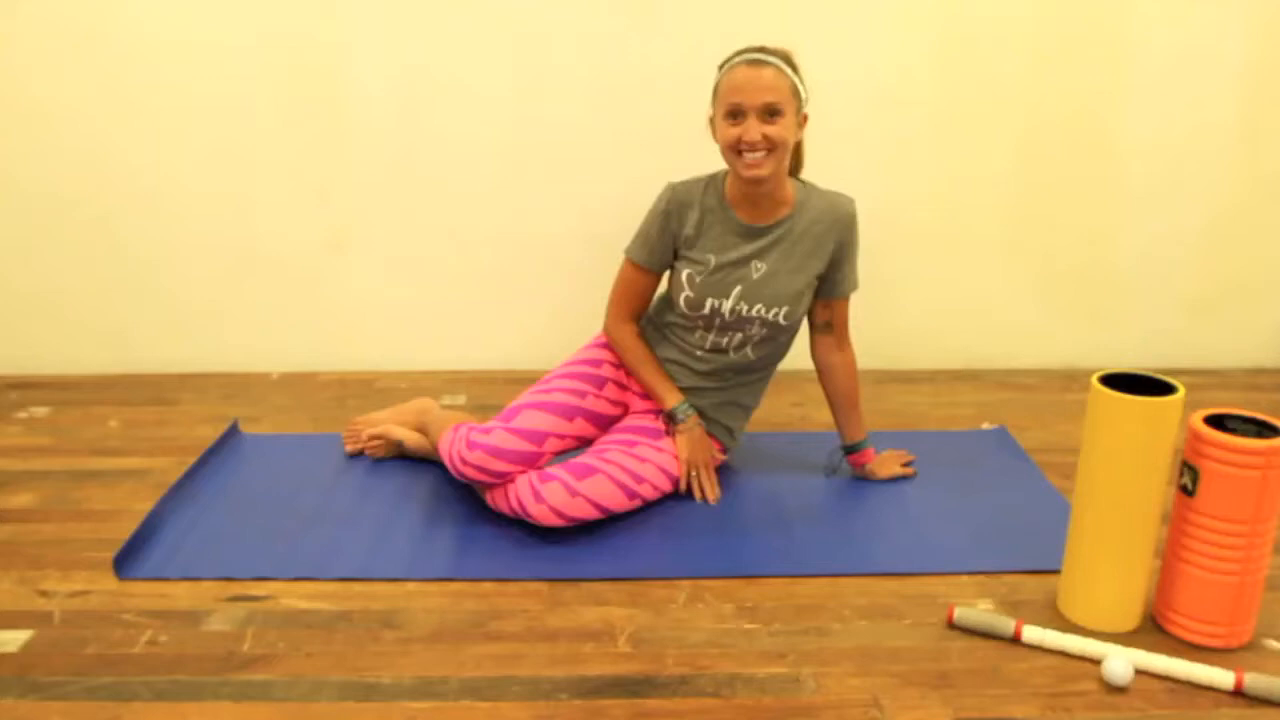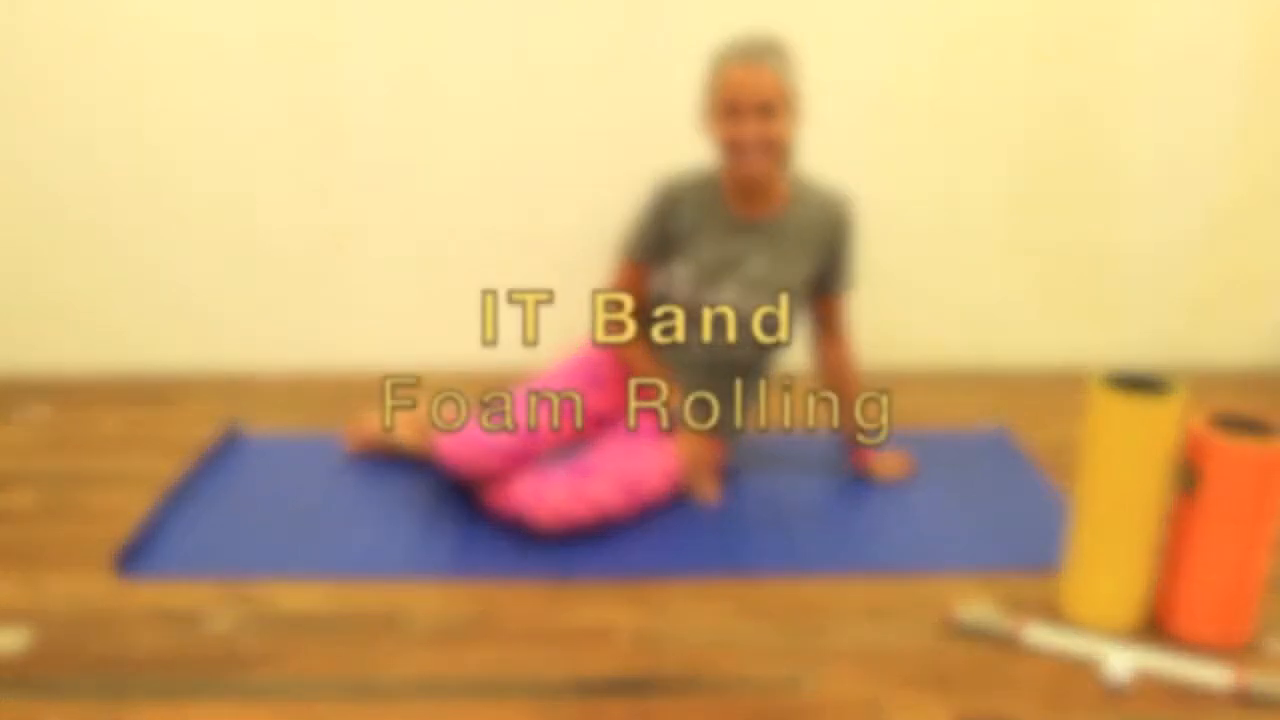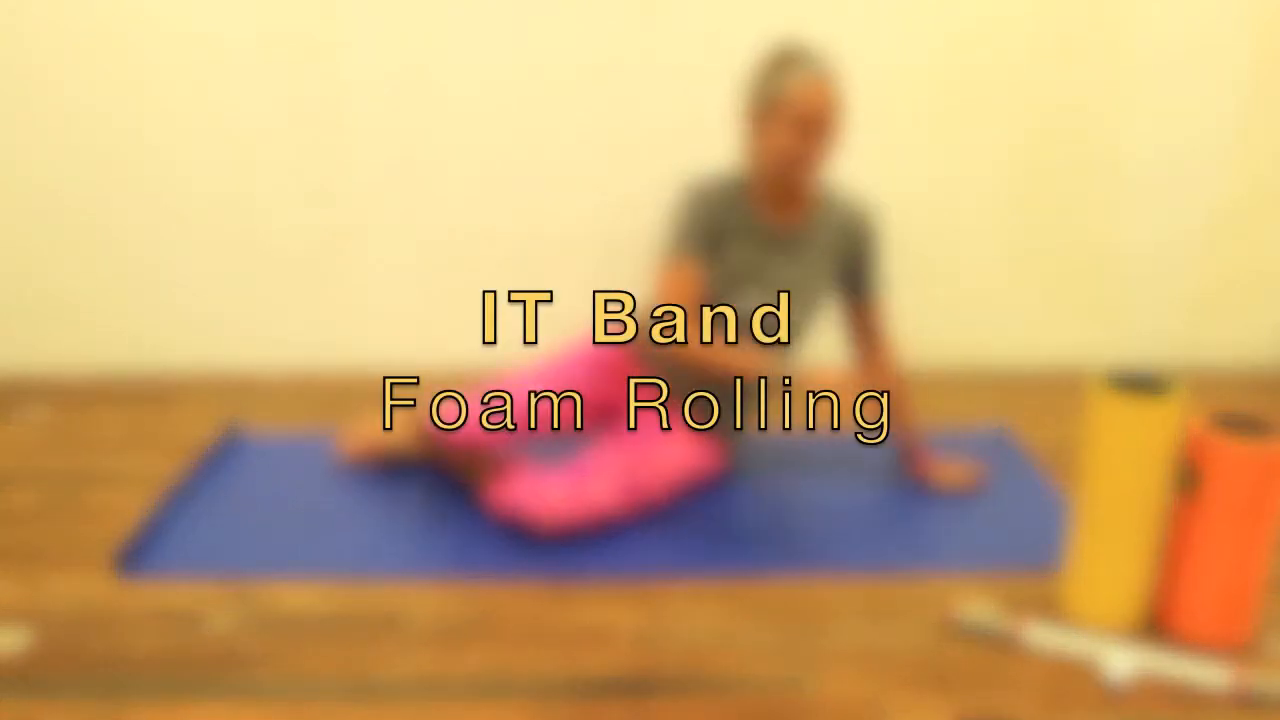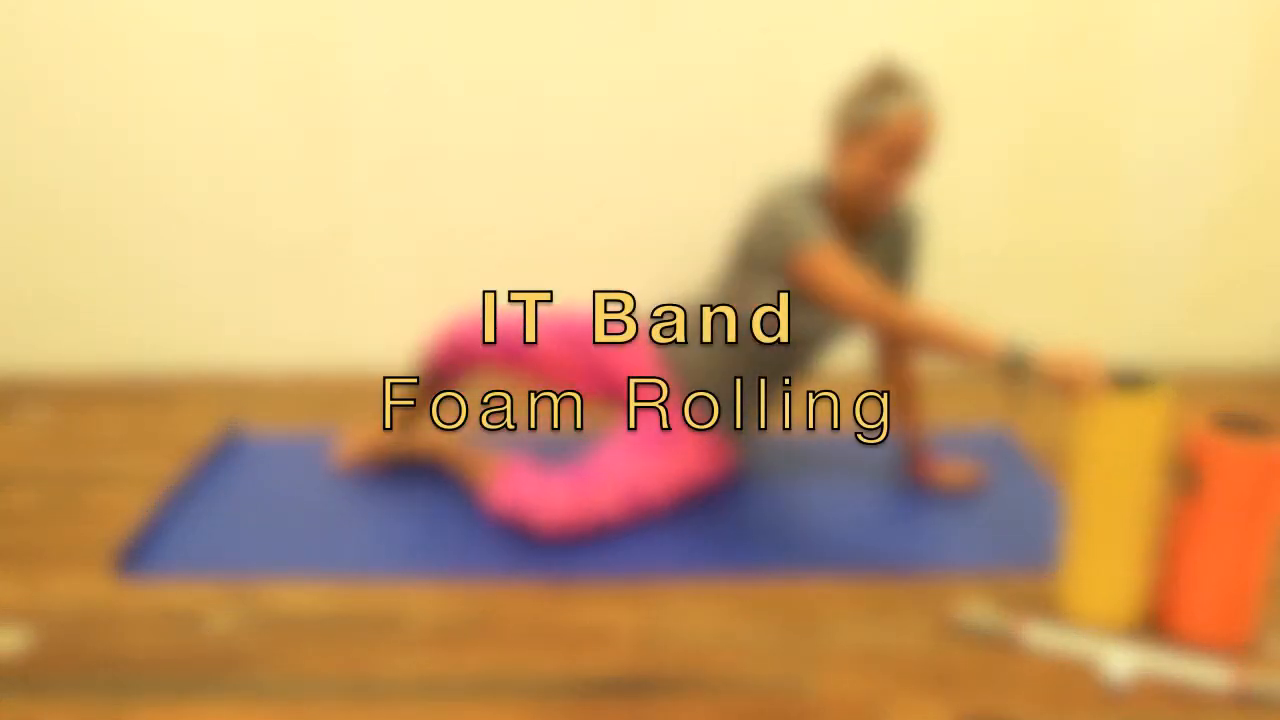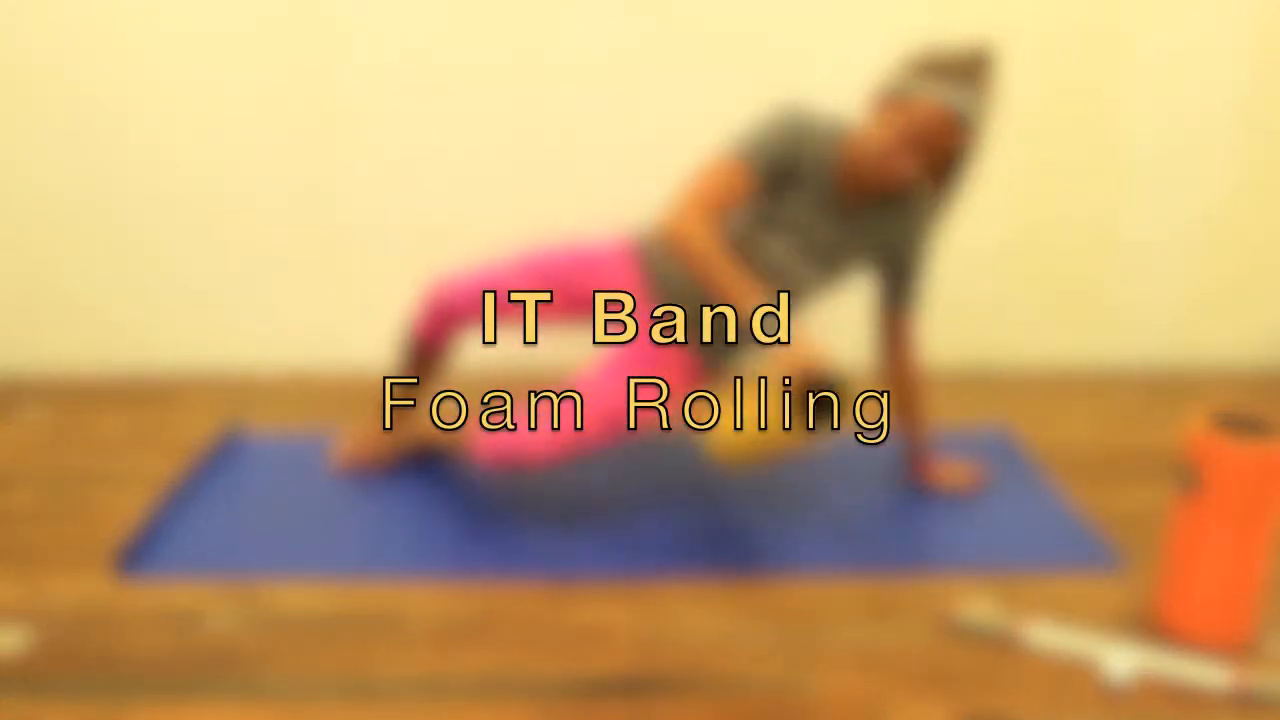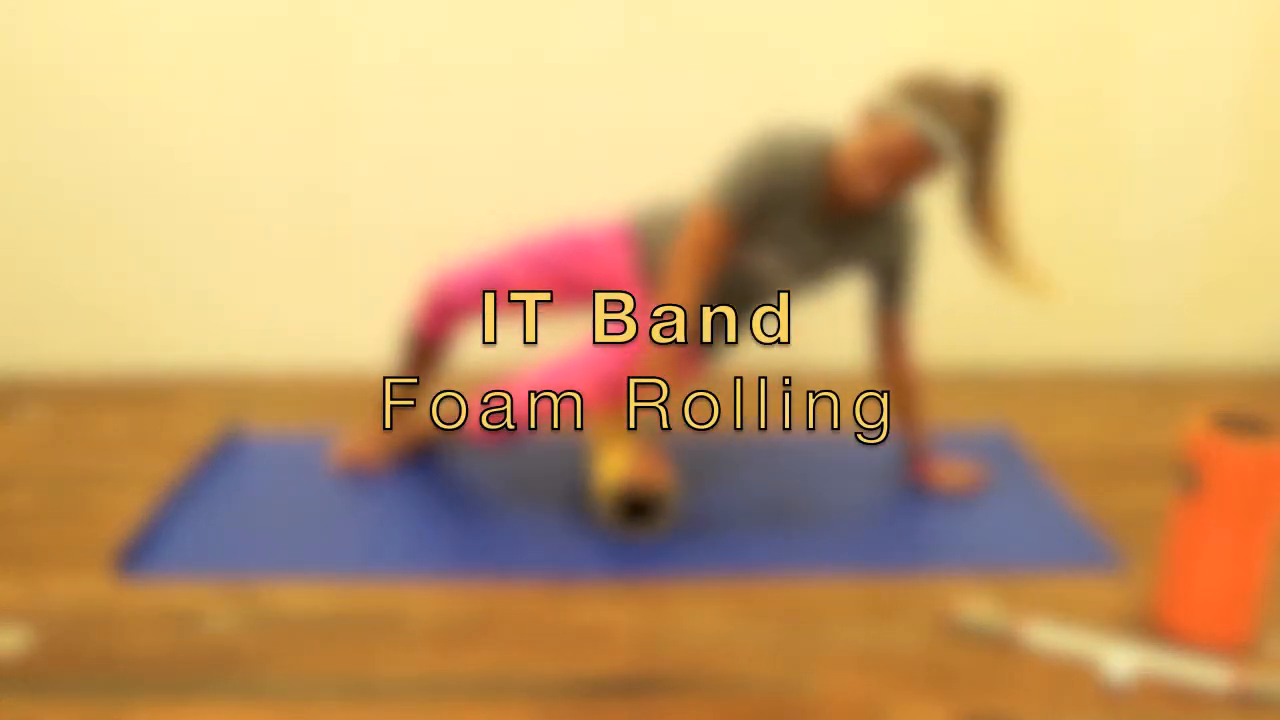
dt=0.5s
person 1, frame 1
left shoulder: (832, 220)
right shoulder: (682, 203)
left elbow: (830, 338)
right elbow: (619, 322)
left wrist: (859, 449)
right wrist: (681, 413)
left hip: (705, 421)
right hip: (626, 370)
left knee: (547, 503)
right knee: (487, 459)
left ankle: (435, 440)
right ankle: (430, 418)
person 1, frame 2
left shoulder: (825, 217)
right shoulder: (677, 200)
left elbow: (830, 335)
left wrist: (861, 448)
right wrist: (681, 412)
left hip: (699, 418)
right hip: (623, 369)
left knee: (546, 505)
right knee: (483, 458)
left ankle: (425, 441)
right ankle: (428, 429)
person 1, frame 3
left shoulder: (846, 227)
right shoulder: (708, 203)
left elbow: (871, 349)
right elbow: (678, 336)
left wrist: (916, 455)
right wrist: (792, 370)
left hip: (693, 429)
right hip: (630, 368)
left knee: (545, 508)
right knee: (467, 427)
left ankle: (432, 447)
right ankle: (420, 434)
person 1, frame 4
left shoulder: (896, 231)
right shoulder: (789, 207)
left elbow: (894, 347)
right elbow: (877, 309)
left wrist: (920, 458)
right wrist: (1025, 359)
left hip: (702, 432)
right hip: (653, 354)
left knee: (547, 512)
right knee: (470, 338)
left ankle: (439, 447)
right ankle: (409, 427)
person 1, frame 5
left shoulder: (900, 226)
right shoulder: (797, 136)
left elbow: (897, 347)
right elbow: (686, 220)
left wrist: (921, 458)
right wrist: (774, 335)
left hip: (682, 352)
right hip: (635, 274)
left knee: (516, 446)
right knee: (450, 301)
left ankle: (418, 435)
right ankle: (400, 414)
person 1, frame 6
left shoulder: (889, 233)
right shoulder: (776, 158)
left elbow: (891, 350)
right elbow: (680, 291)
left wrist: (920, 459)
right wrist: (644, 433)
right hip: (626, 254)
left knee: (512, 410)
right knee: (447, 296)
left ankle: (415, 432)
right ankle: (398, 413)
